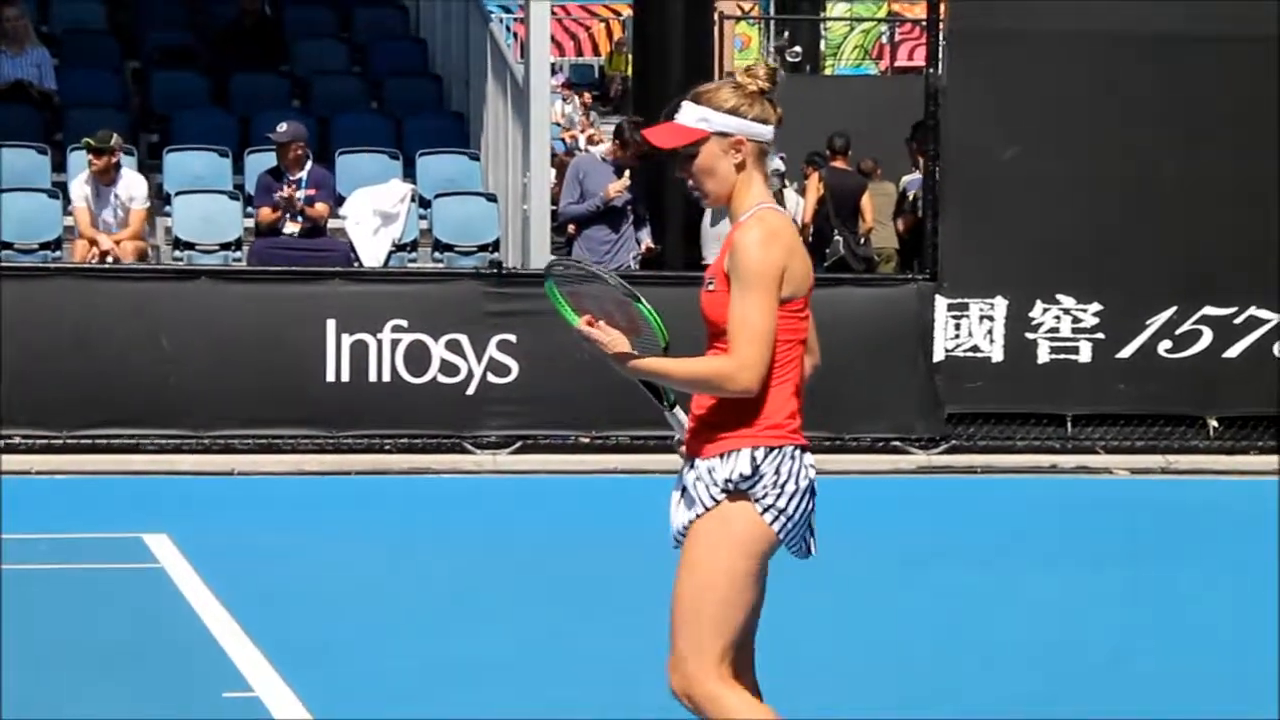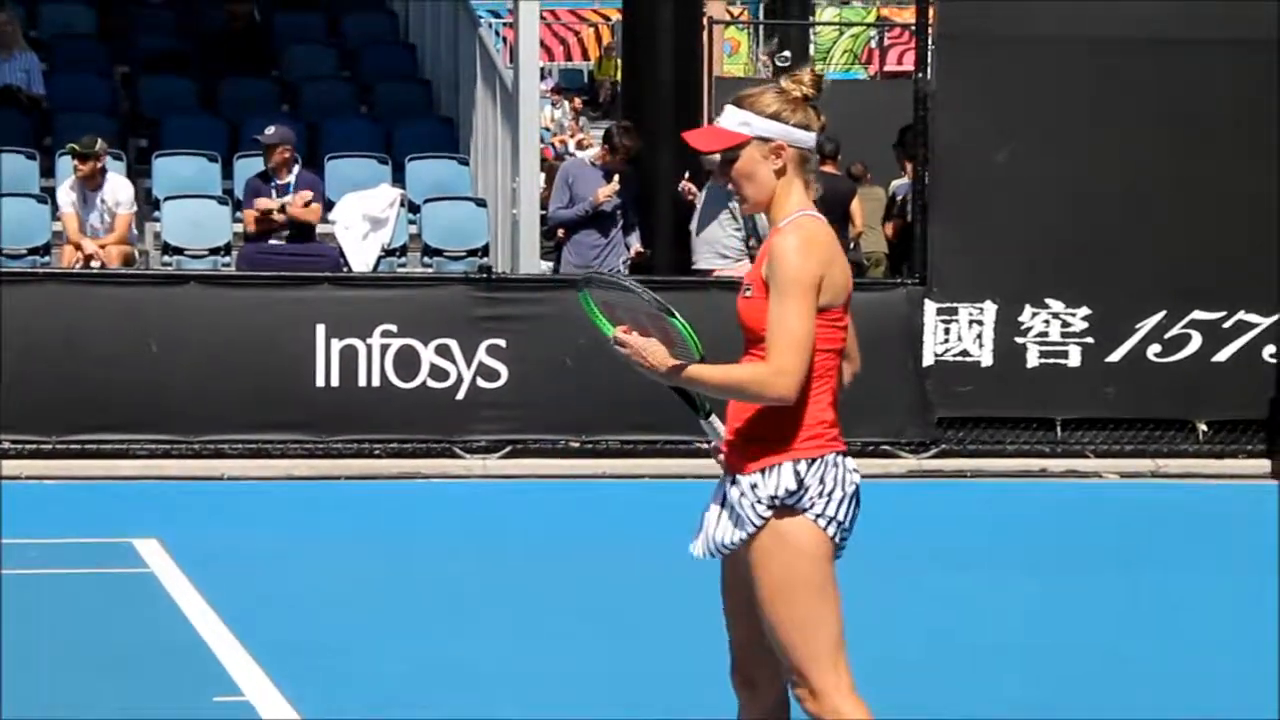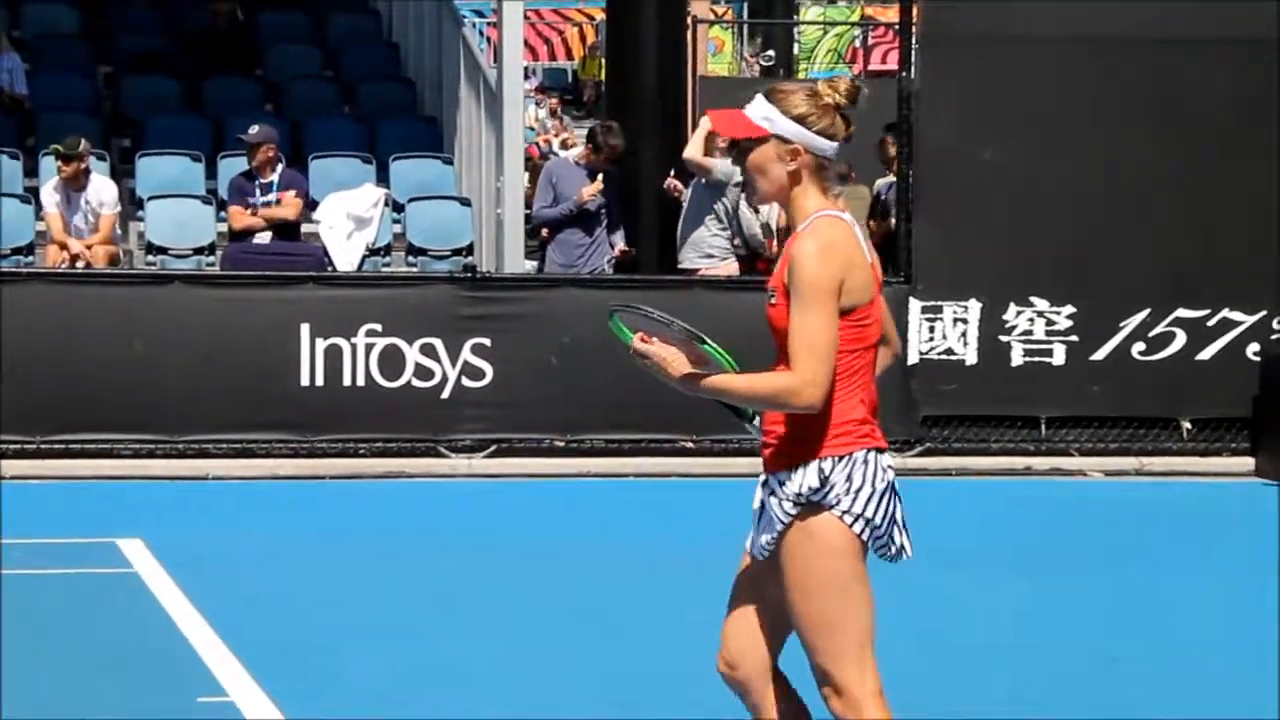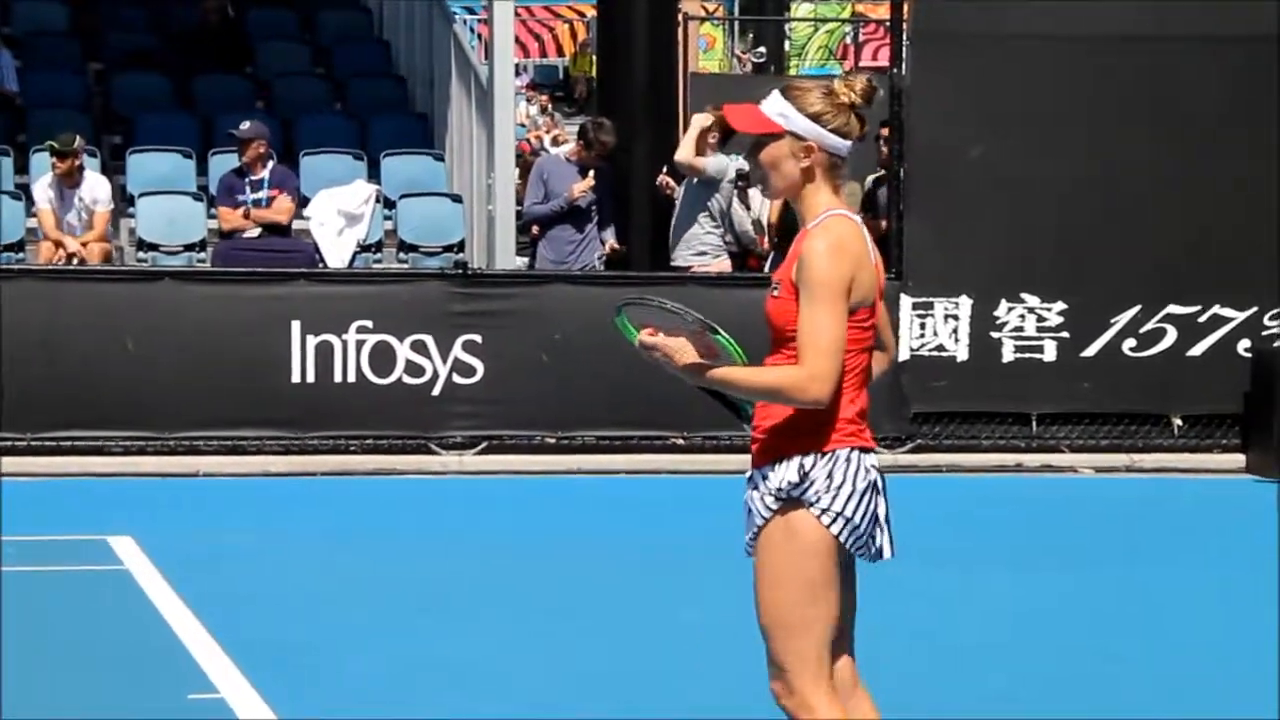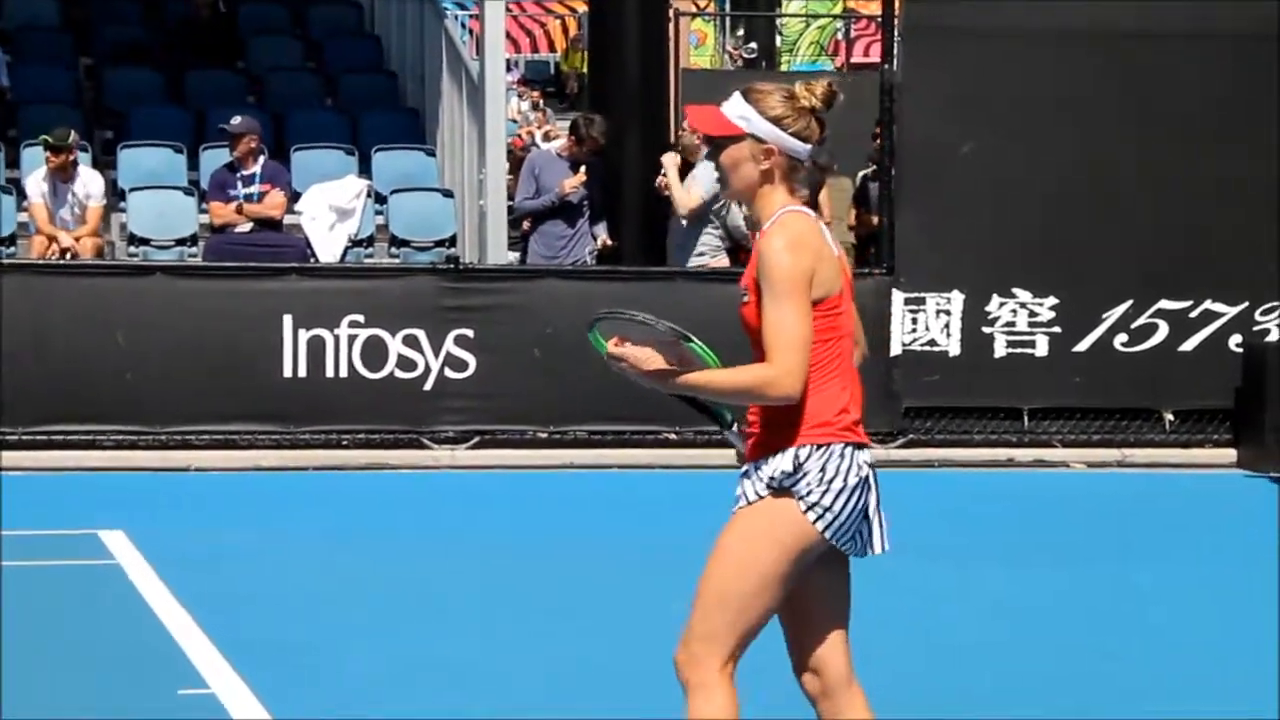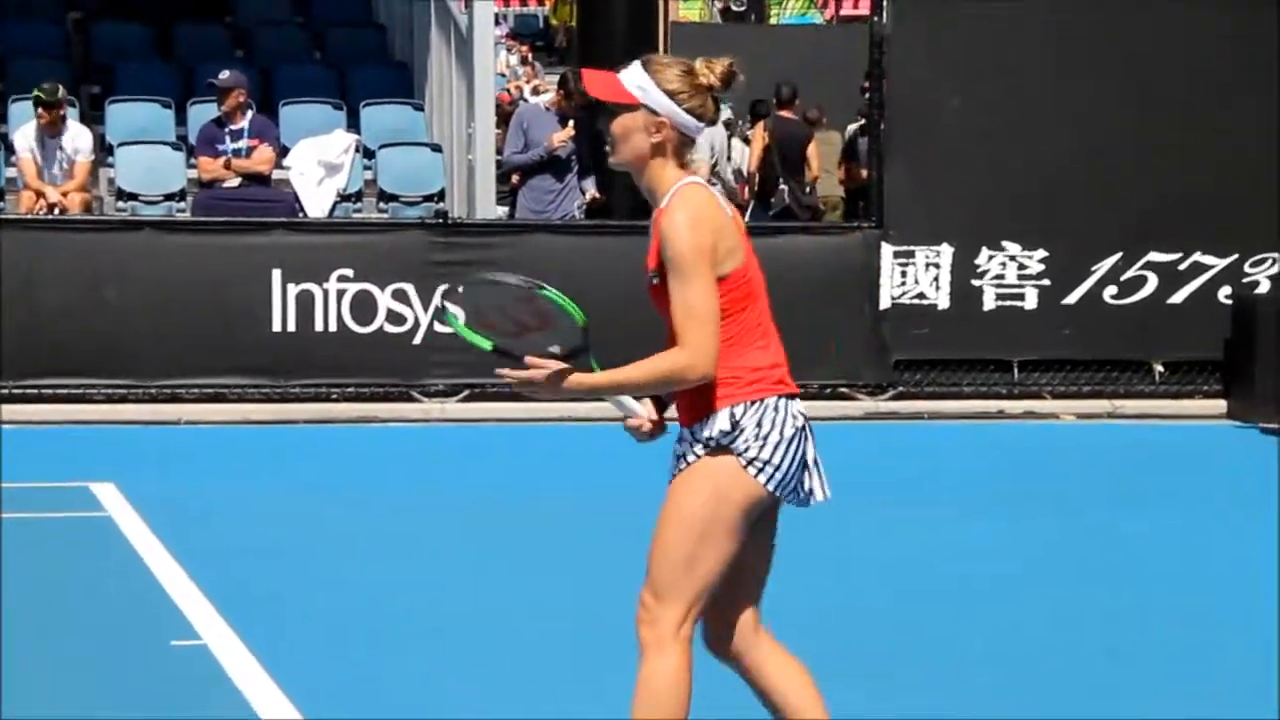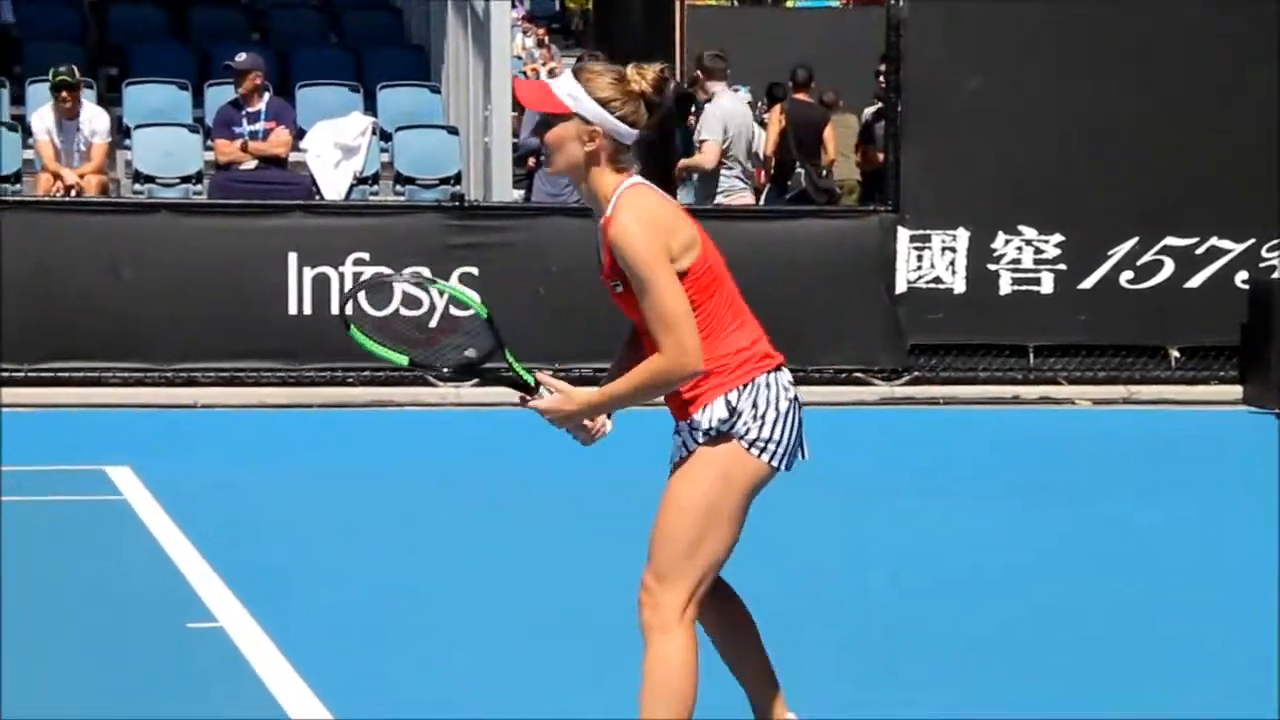
dt=0.3s
person 1, frame 1
left shoulder: (758, 235)
right shoulder: (760, 233)
left elbow: (743, 372)
right elbow: (807, 355)
left wrist: (632, 360)
left hip: (745, 472)
right hip: (730, 468)
person 1, frame 2
left shoulder: (796, 242)
right shoulder: (801, 240)
left elbow: (780, 379)
right elbow: (847, 363)
left wrist: (669, 367)
left hip: (787, 482)
right hip: (765, 481)
person 1, frame 3
left shoulder: (814, 246)
right shoulder: (835, 235)
left elbow: (806, 388)
right elbow: (886, 345)
left wrist: (691, 377)
left hip: (822, 479)
right hip: (810, 477)
right knee: (741, 659)
person 1, frame 4
left shoulder: (825, 243)
right shoulder: (841, 235)
left elbow: (813, 382)
right elbow: (881, 350)
left wrist: (698, 368)
left hip: (809, 474)
right hip: (814, 471)
person 1, frame 5
left shoulder: (784, 241)
right shoulder: (805, 233)
left elbow: (783, 378)
right elbow: (851, 351)
left wrist: (670, 376)
left hip: (802, 469)
right hip: (818, 467)
left knee: (701, 661)
person 1, frame 6
left shoulder: (684, 217)
right shoulder: (691, 204)
left elbow: (697, 359)
left wrist: (578, 382)
right wrist: (655, 401)
left hip: (739, 427)
right hip: (746, 425)
left knee: (662, 623)
right knee: (733, 631)
person 1, frame 7
left shoulder: (633, 220)
right shoulder: (622, 209)
left elbow: (682, 360)
left wrist: (585, 404)
right wrist: (601, 398)
left hip: (740, 407)
right hip: (731, 409)
left knee: (663, 603)
right knee: (700, 586)
